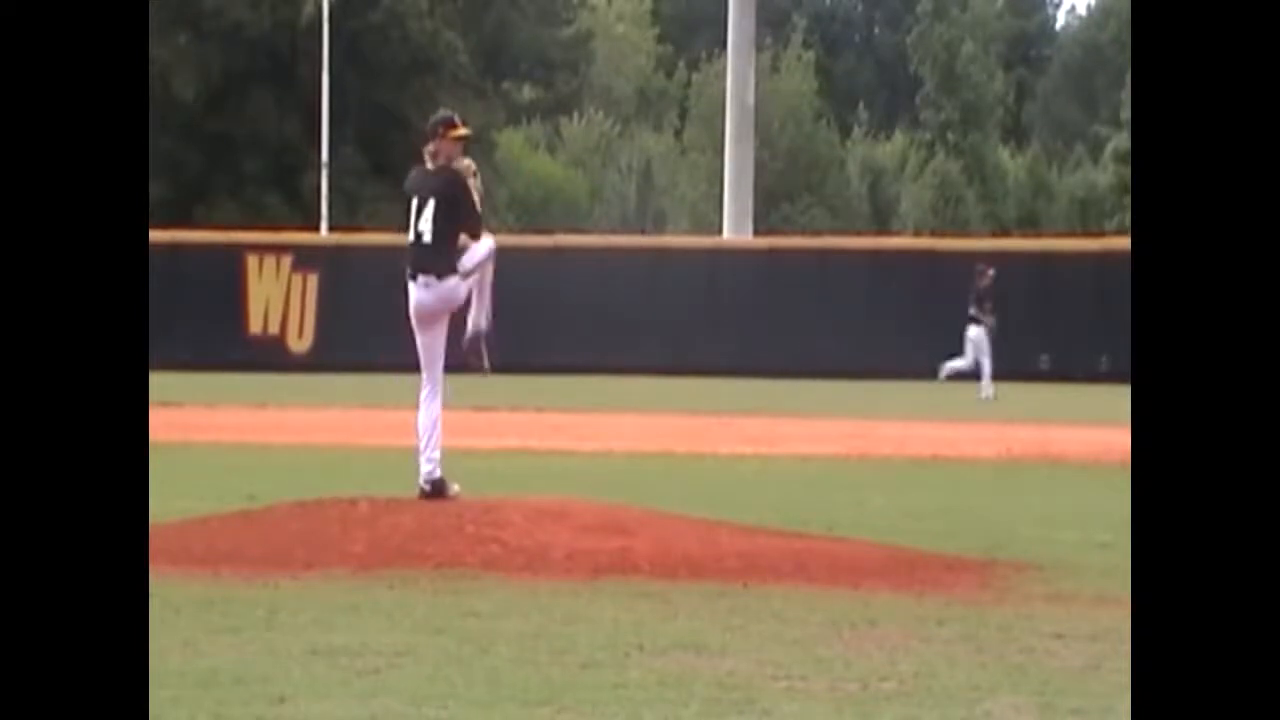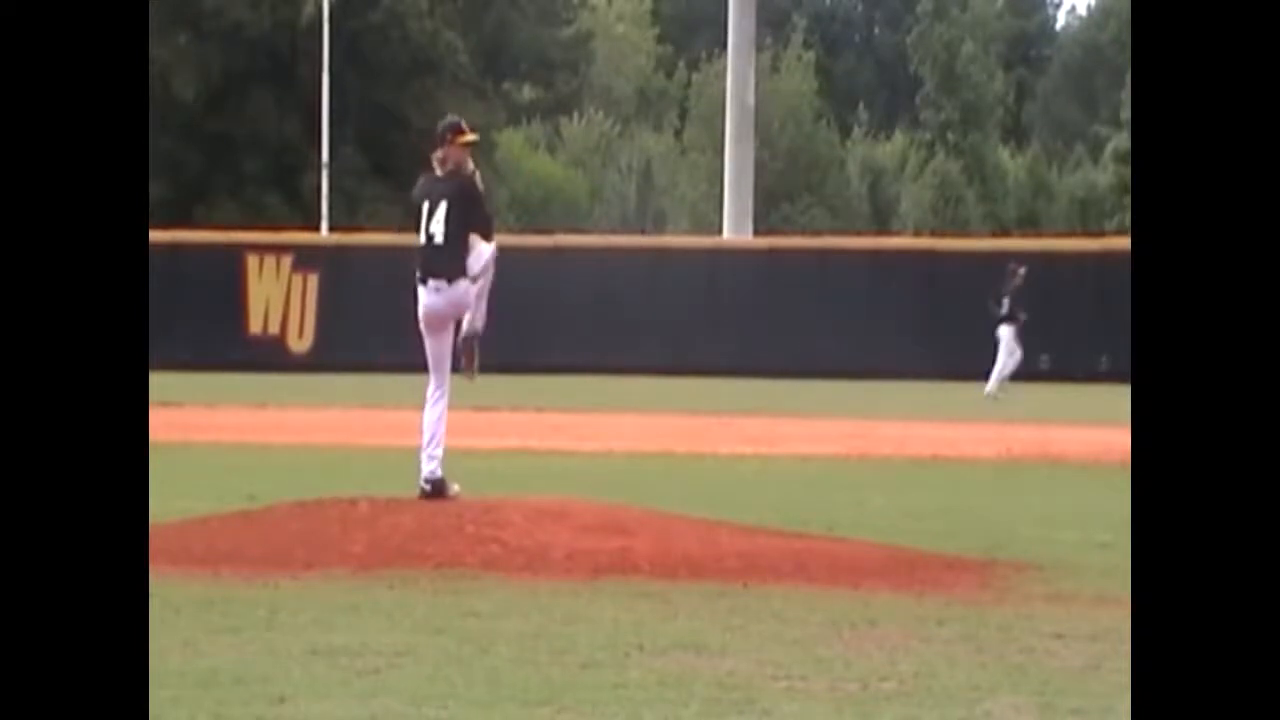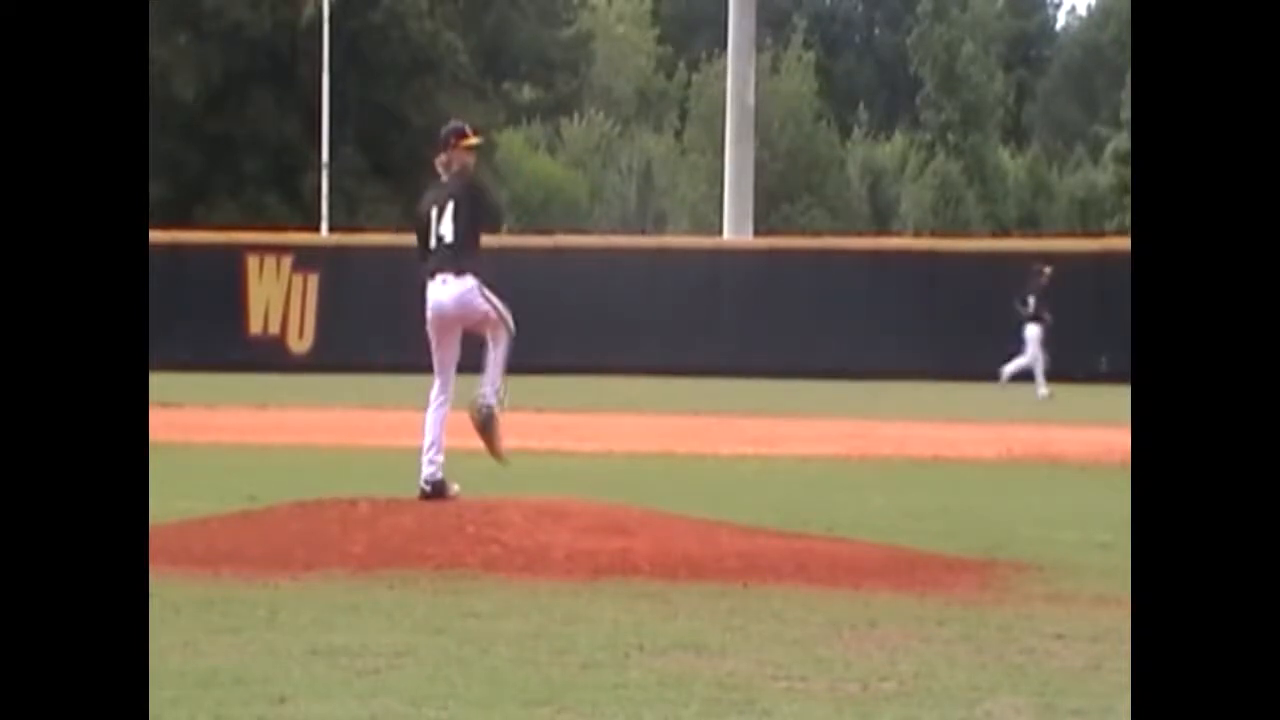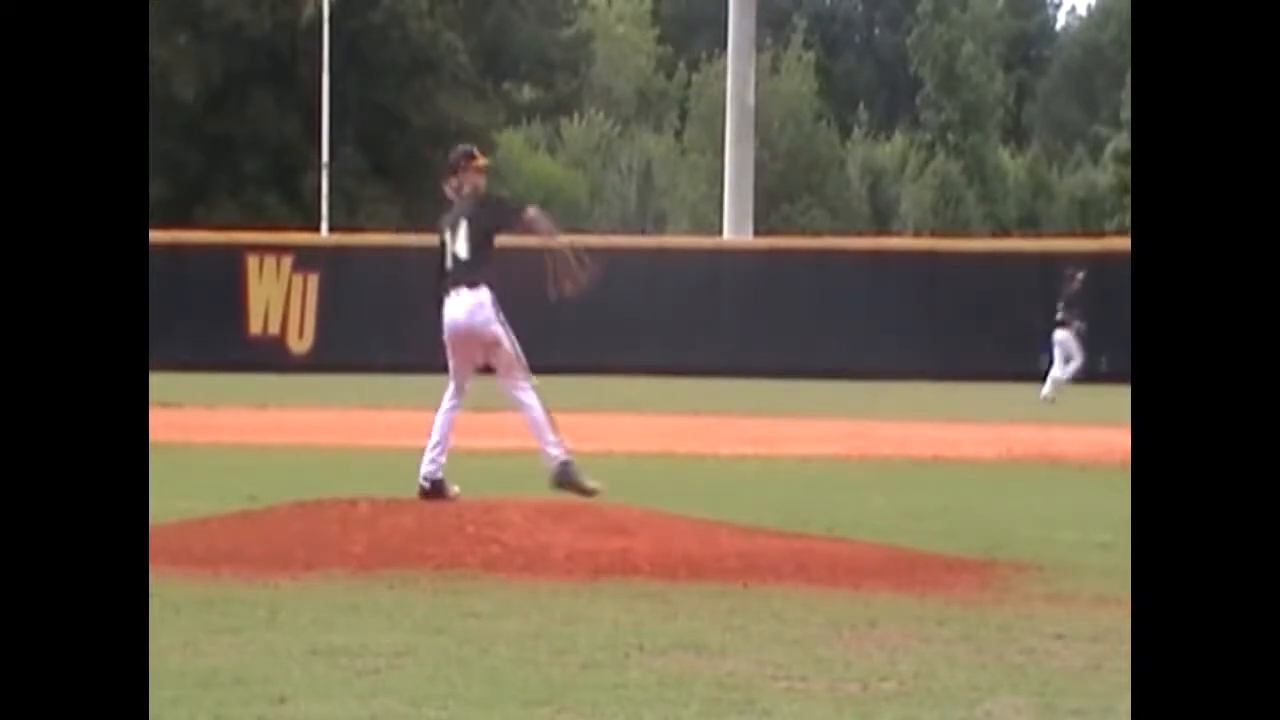
dt=0.2s
person 1, frame 1
left shoulder: (414, 178)
right shoulder: (453, 181)
right elbow: (476, 230)
right wrist: (473, 192)
left hip: (417, 290)
right hip: (447, 285)
left knee: (431, 383)
right knee: (487, 246)
left ankle: (430, 475)
person 1, frame 2
left shoulder: (421, 186)
right shoulder: (463, 183)
right elbow: (487, 230)
left hip: (426, 294)
right hip: (455, 289)
left knee: (437, 384)
right knee: (486, 249)
left ankle: (430, 475)
right ankle: (471, 338)
person 1, frame 3
left shoulder: (428, 198)
right shoulder: (468, 185)
right elbow: (494, 222)
left hip: (434, 294)
right hip: (462, 288)
left knee: (442, 387)
right knee: (502, 328)
left ankle: (431, 478)
right ankle: (486, 405)
person 1, frame 4
left shoulder: (447, 222)
right shoulder: (483, 204)
right elbow: (526, 216)
right wrist: (552, 234)
left hip: (451, 310)
right hip: (478, 304)
left knee: (454, 393)
right knee: (522, 386)
left ankle: (431, 477)
right ankle: (560, 463)
